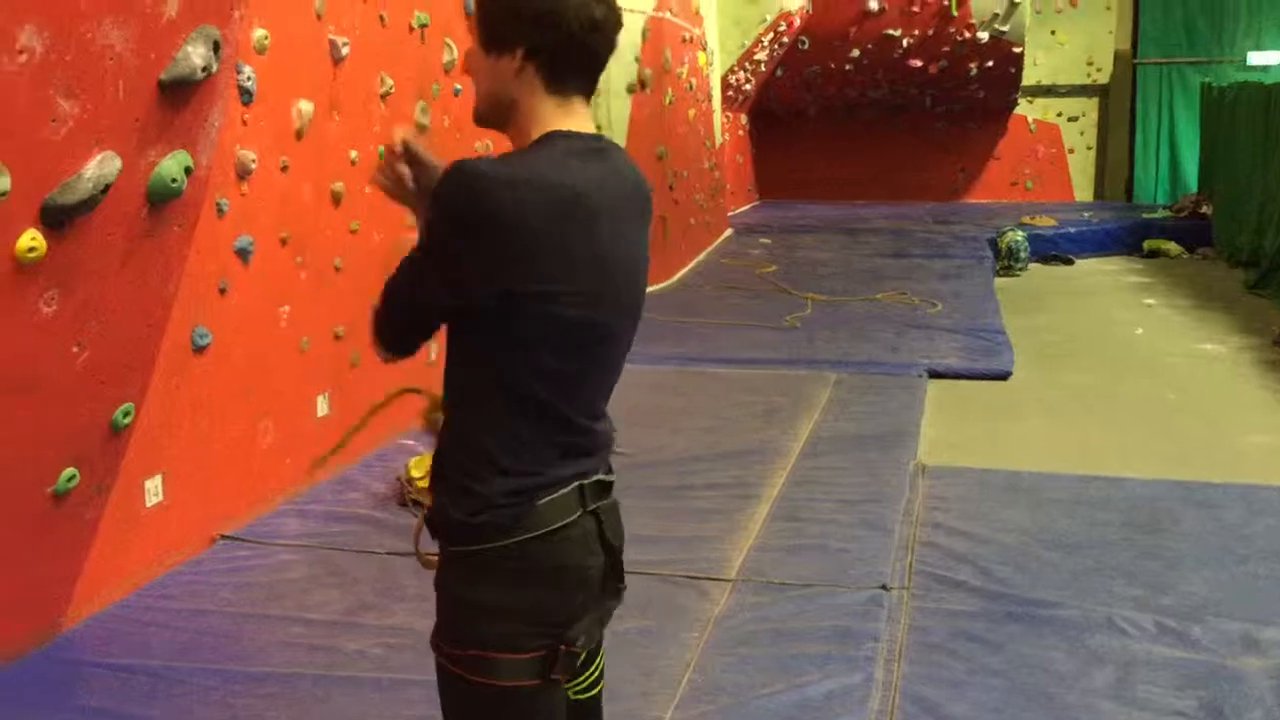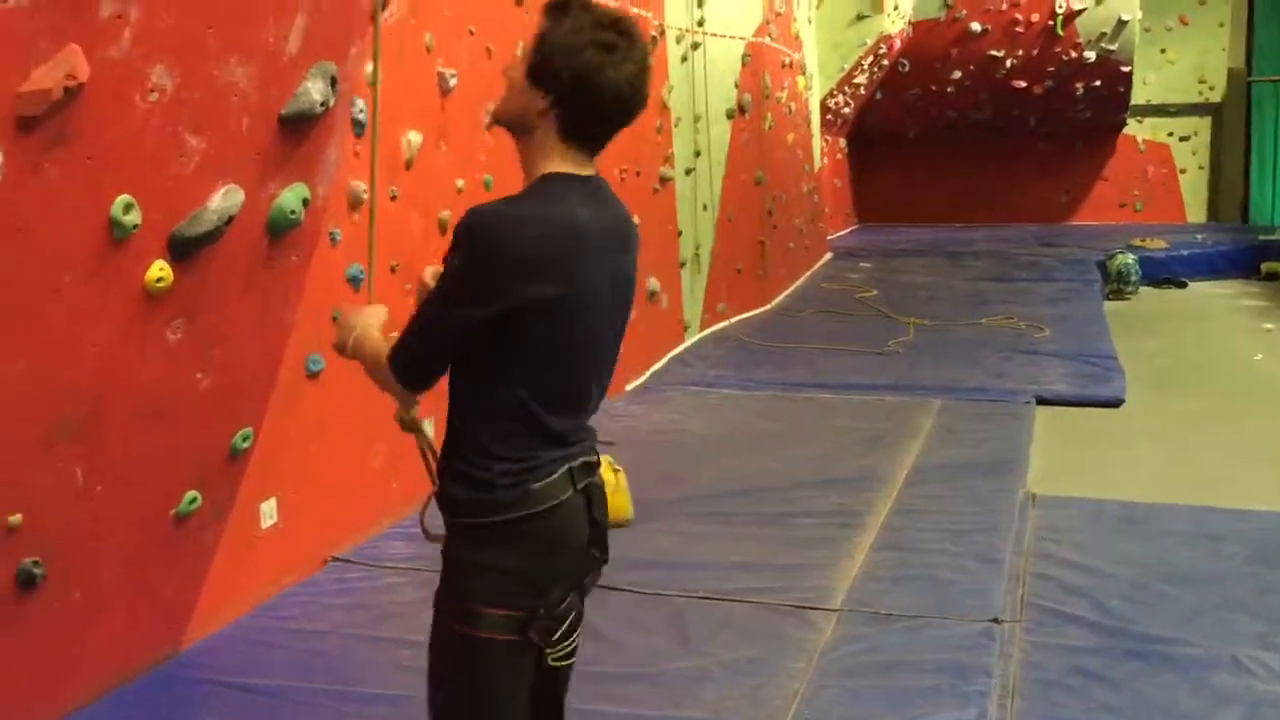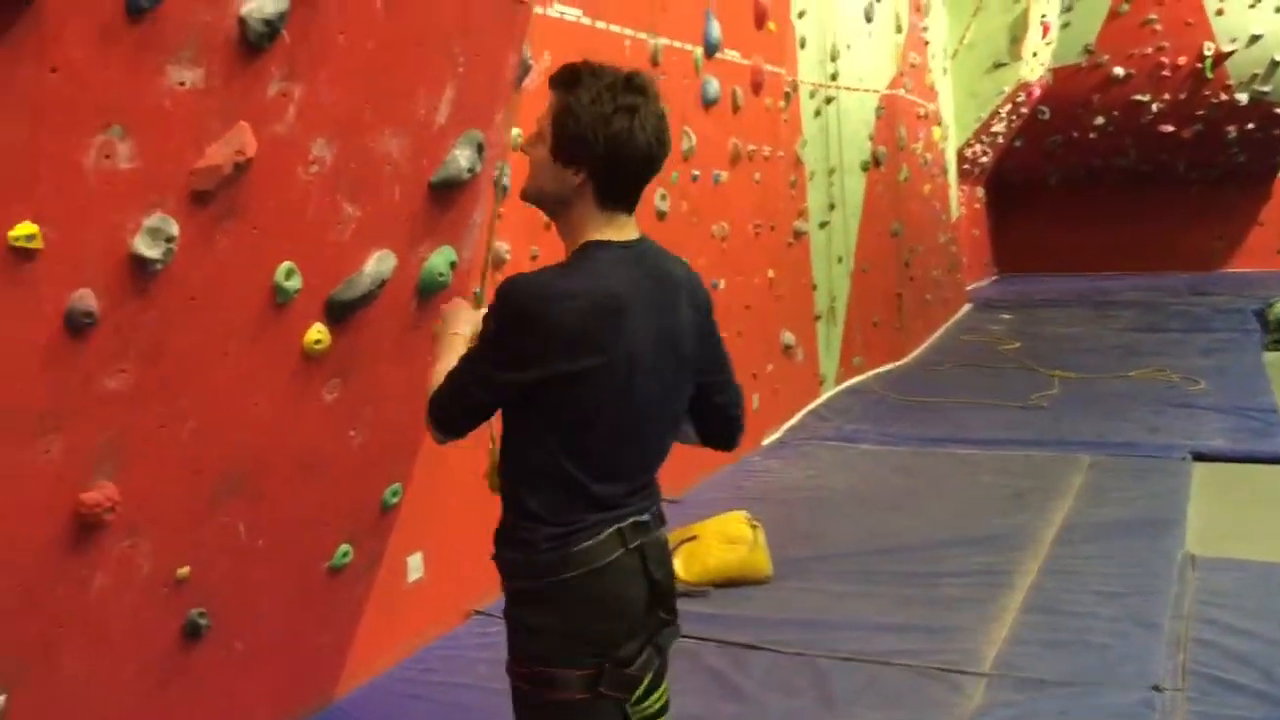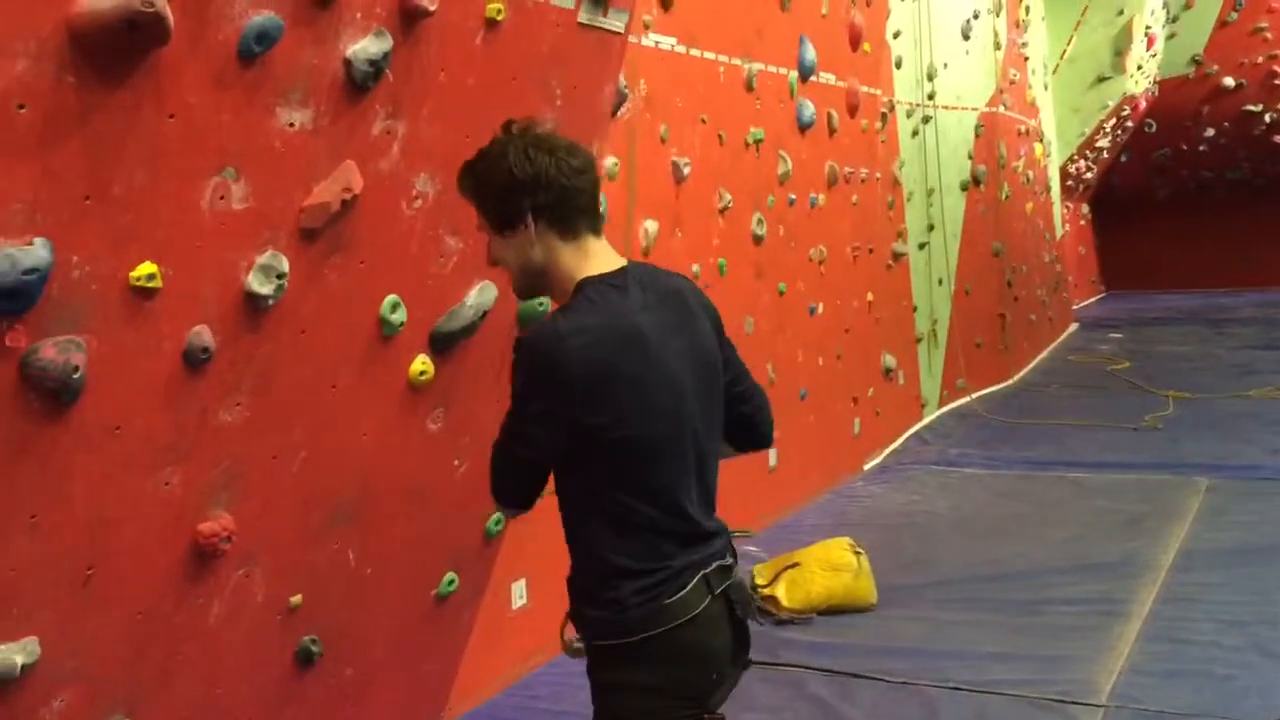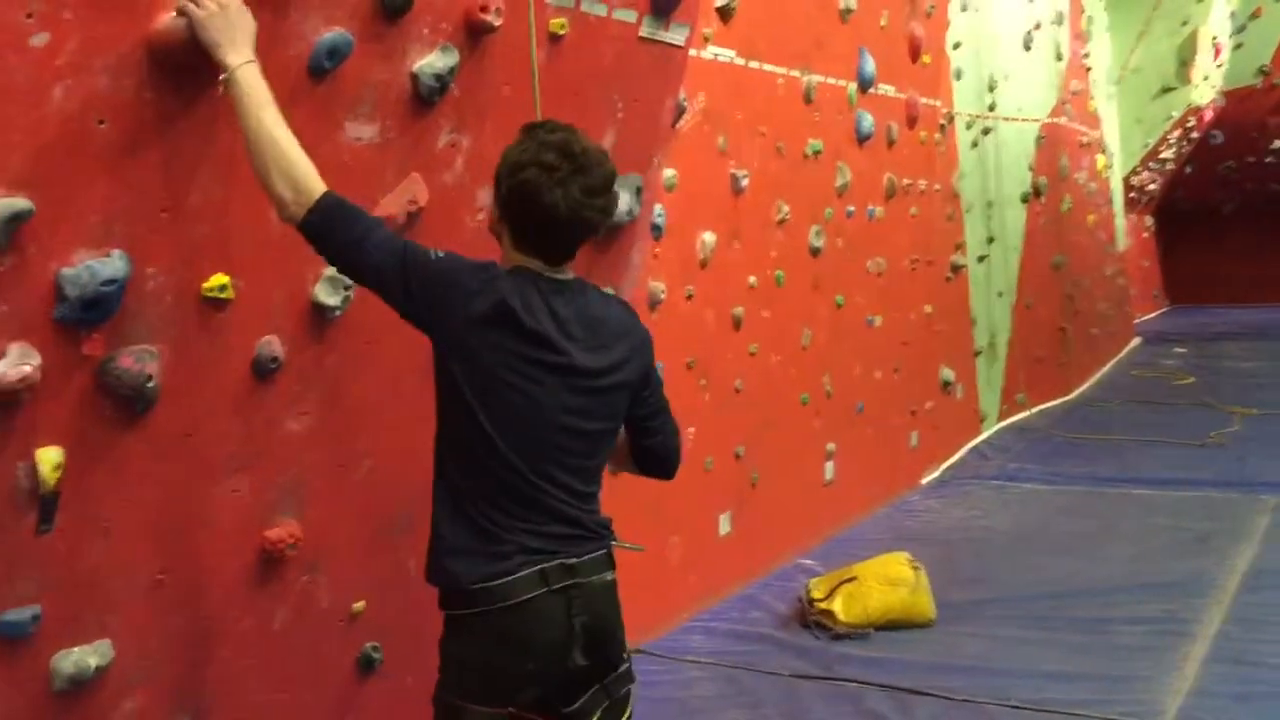
dt=1s
person 1, frame 1
left shoulder: (488, 190)
right shoulder: (621, 181)
left elbow: (396, 335)
left wrist: (449, 220)
left hip: (509, 549)
right hip: (583, 522)
person 1, frame 2
left shoulder: (500, 229)
right shoulder: (613, 221)
left elbow: (406, 379)
left wrist: (363, 333)
left hip: (505, 526)
right hip: (570, 502)
person 1, frame 3
left shoulder: (541, 299)
right shoulder: (681, 284)
left elbow: (445, 419)
right elbow: (725, 428)
left wrist: (456, 332)
left hip: (567, 583)
right hip: (641, 560)
person 1, frame 4
left shoulder: (558, 345)
right shoulder: (682, 297)
left elbow: (511, 493)
right elbow: (754, 429)
left hip: (650, 633)
right hip: (711, 600)
person 1, frame 5
left shoulder: (467, 299)
right shoulder: (621, 328)
left elbow: (299, 198)
right elbow: (662, 457)
left wrist: (238, 59)
left hip: (502, 616)
right hip: (591, 598)
